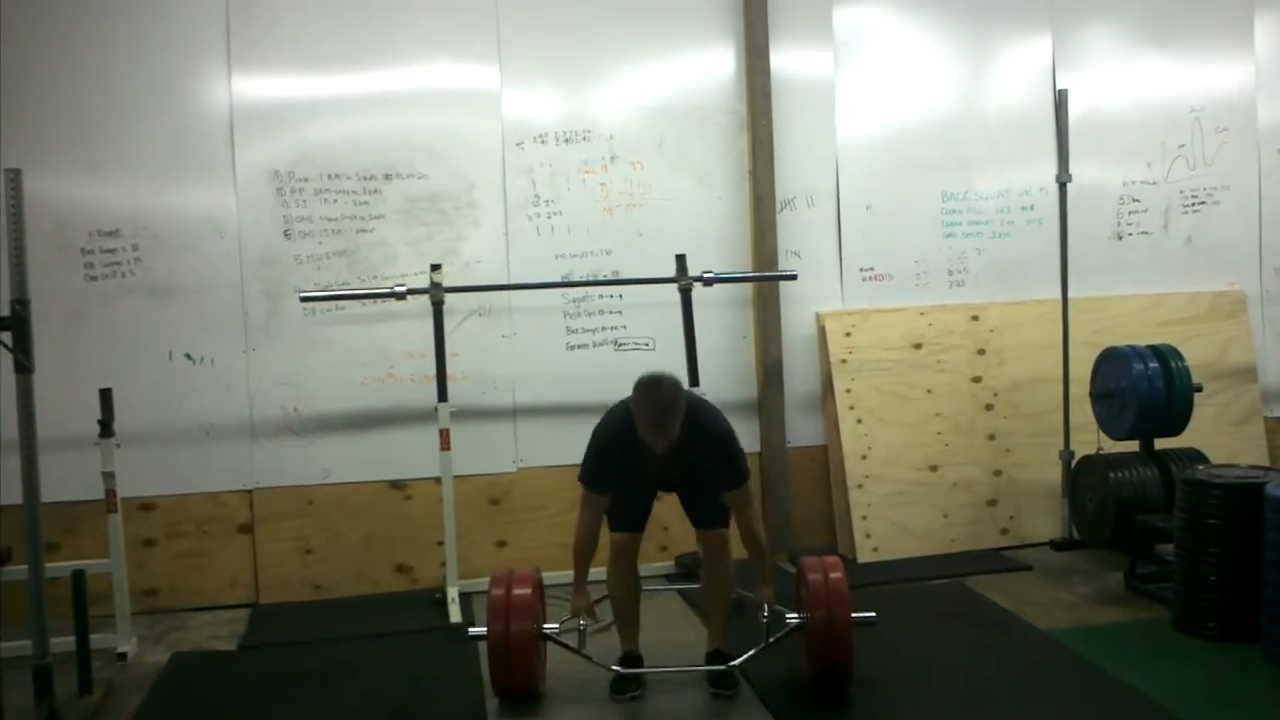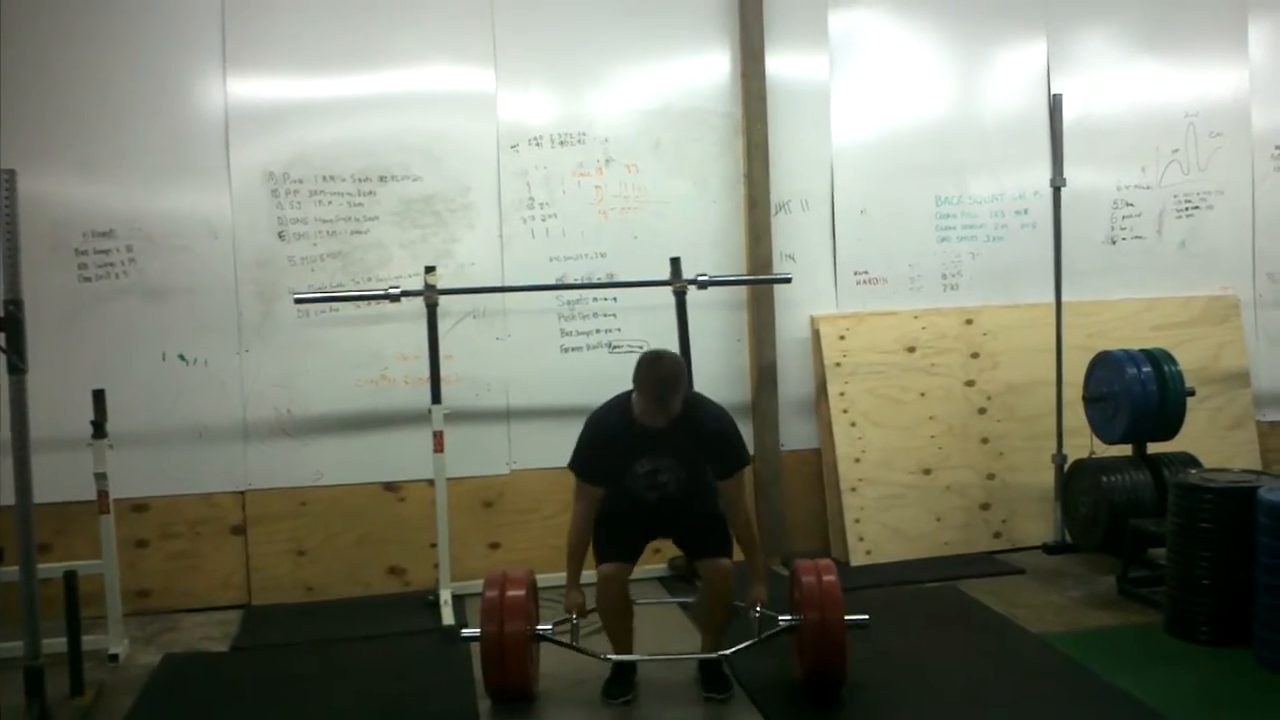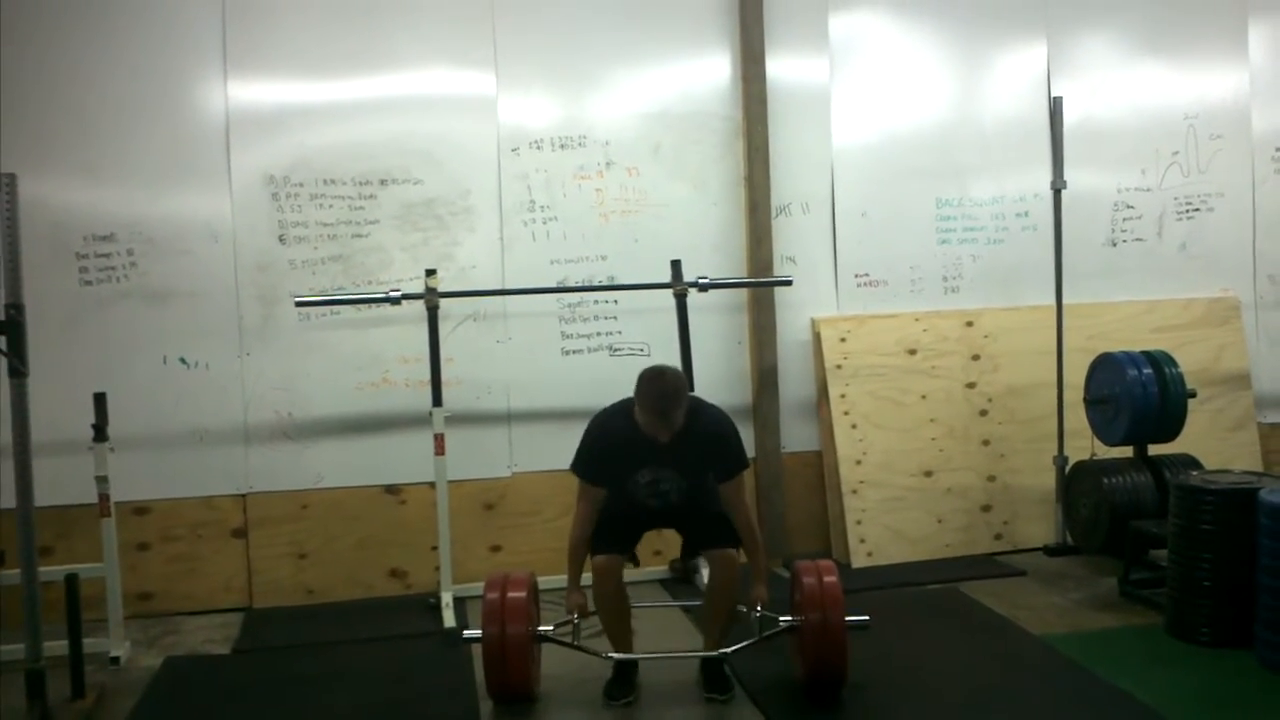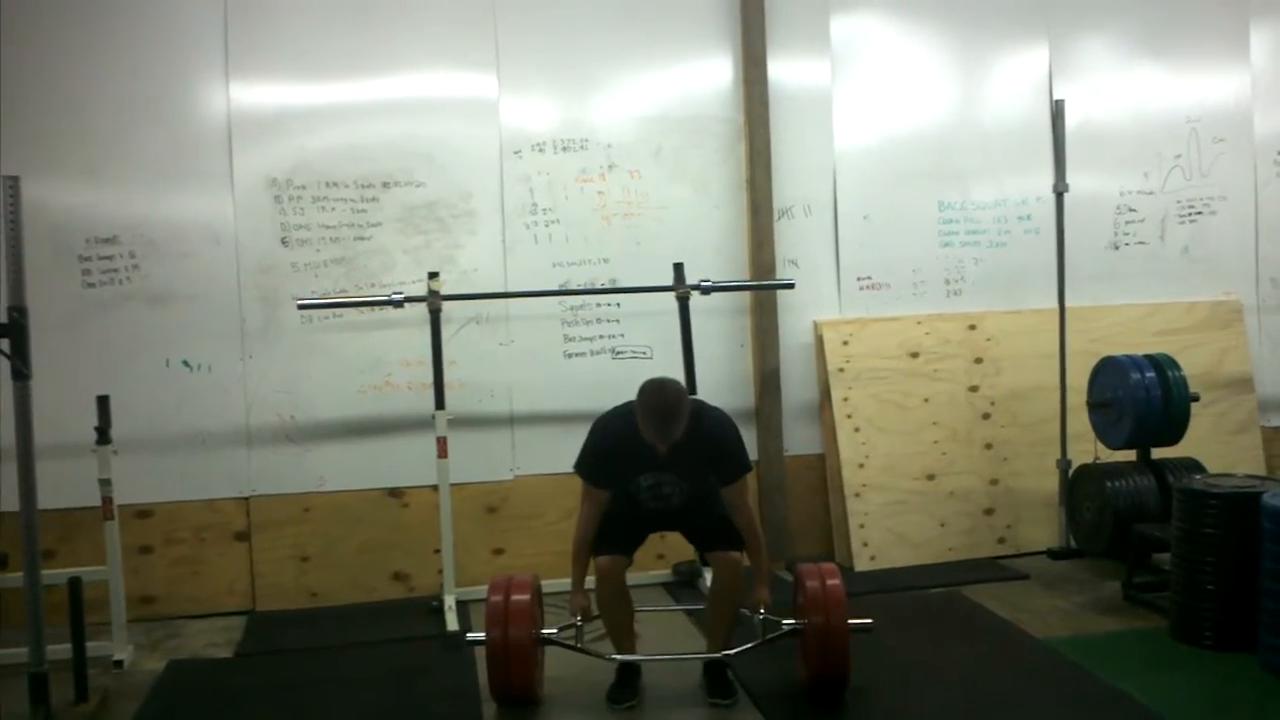
dt=0.2s
person 1, frame 1
left shoulder: (713, 429)
right shoulder: (610, 433)
left elbow: (744, 509)
right elbow: (591, 513)
left wrist: (764, 582)
right wrist: (580, 589)
left hip: (697, 468)
right hip: (632, 472)
left knee: (716, 542)
right knee: (622, 546)
left ankle: (717, 653)
right ankle: (630, 657)
person 1, frame 2
left shoulder: (713, 421)
right shoulder: (603, 425)
left elbow: (735, 503)
right elbow: (585, 505)
left wrist: (757, 577)
right wrist: (573, 585)
left hip: (693, 503)
right hip: (624, 507)
left knee: (720, 571)
right knee: (610, 576)
left ankle: (710, 659)
right ankle: (624, 664)
person 1, frame 3
left shoulder: (715, 426)
right shoulder: (605, 429)
left elbow: (736, 503)
right elbow: (588, 506)
left wrist: (759, 577)
right wrist: (573, 585)
left hip: (695, 500)
right hip: (626, 504)
left knee: (728, 562)
right knee: (603, 567)
left ankle: (712, 660)
right ankle: (624, 663)
person 1, frame 4
left shoulder: (717, 428)
right shoulder: (609, 432)
left elbow: (739, 506)
right elbow: (591, 508)
left wrist: (761, 580)
right wrist: (577, 587)
left hip: (698, 500)
right hip: (630, 504)
left knee: (731, 561)
right knee: (607, 566)
left ankle: (715, 664)
right ankle: (628, 666)
